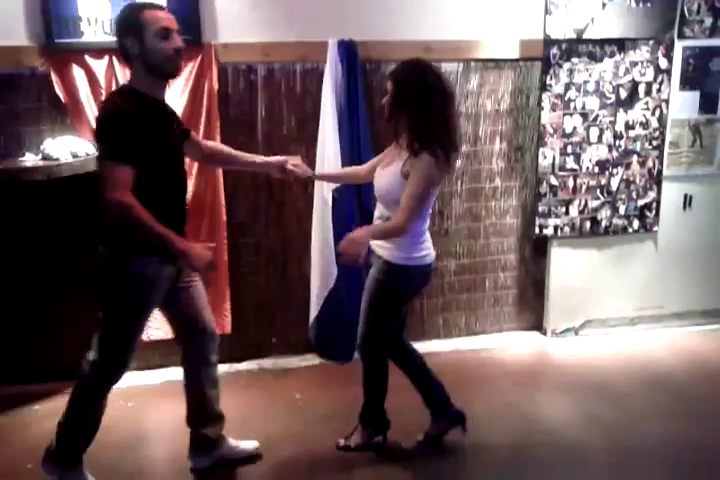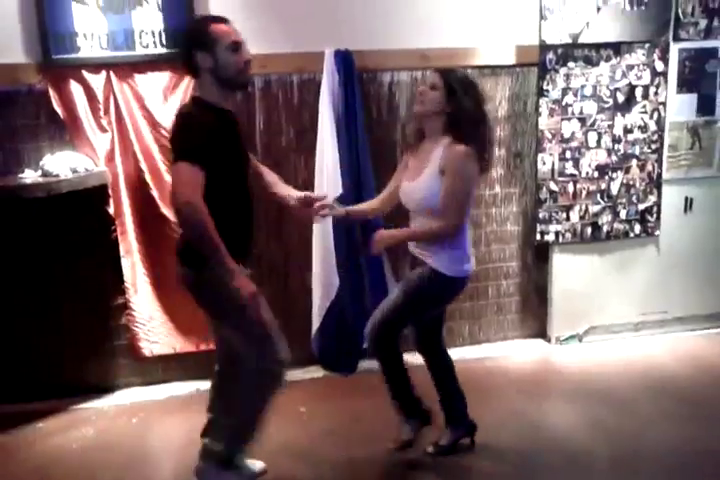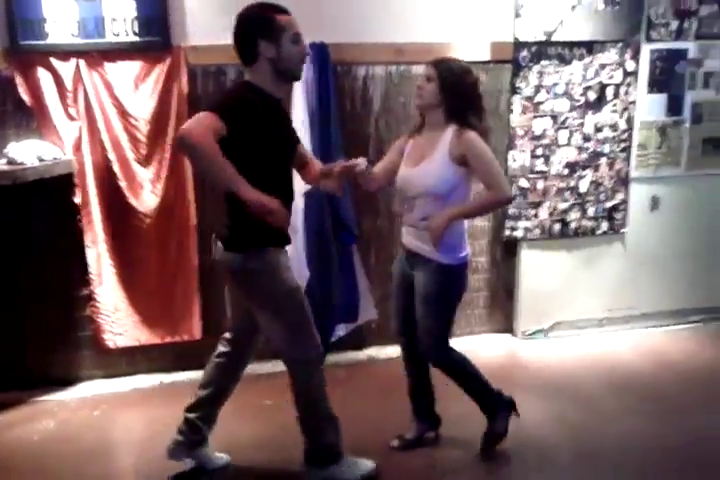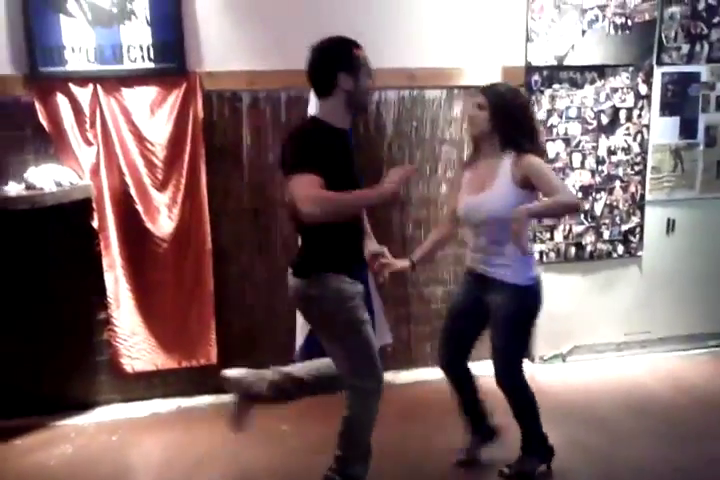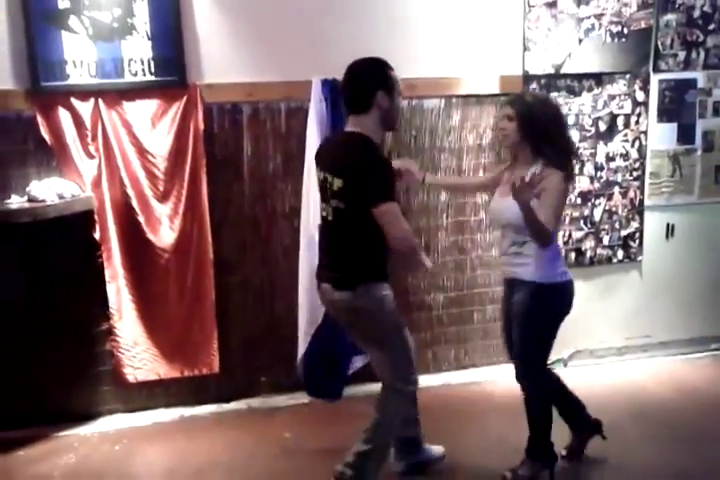
dt=0.3s
person 1, frame 1
left shoulder: (160, 109)
right shoulder: (120, 112)
left elbow: (199, 147)
right elbow: (118, 200)
left wrist: (264, 163)
right wrist: (184, 247)
left hip: (170, 257)
right hip: (136, 260)
left knee: (203, 340)
right knee: (110, 363)
person 1, frame 2
left shoulder: (220, 117)
right shoulder: (196, 122)
left elbow: (246, 165)
right elbow: (185, 200)
left wrist: (286, 193)
right wrist: (233, 272)
left hip: (223, 264)
right hip: (216, 269)
left knee: (236, 359)
right knee: (267, 361)
person 1, frame 3
left shoulder: (271, 105)
right shoulder: (241, 103)
left elbow: (300, 160)
right elbow: (191, 135)
left wrist: (327, 174)
right wrist: (248, 192)
left hip: (253, 251)
right hip: (257, 252)
left knee: (238, 344)
right knee: (305, 355)
left ankle: (189, 437)
person 1, frame 4
left shoulder: (336, 137)
right shoulder: (309, 139)
right elbow: (311, 207)
left wrist: (368, 244)
right wrist: (383, 191)
left hip: (339, 277)
right hip: (325, 282)
left knee: (352, 366)
right knee: (367, 381)
left ankle: (255, 383)
person 1, frame 5
left shoulder: (333, 147)
right shoulder: (368, 158)
right elbow: (399, 240)
left wrist: (392, 181)
right wrist: (420, 260)
left hip: (338, 281)
right hip: (360, 290)
left knee: (400, 369)
right knee: (400, 383)
person 2, frame 1
left shoulder: (426, 158)
right shoulder: (404, 144)
left elbow: (401, 223)
right elbow: (365, 172)
left wrist: (366, 233)
right wrist: (313, 174)
left hip: (401, 265)
right hip: (394, 261)
left knee: (371, 343)
right knee: (391, 341)
left ankle: (372, 424)
right ankle: (443, 410)
person 2, frame 2
left shoulder: (458, 154)
right shoulder: (414, 153)
left elbow: (452, 224)
right elbow: (383, 203)
left wrist: (398, 235)
right wrist: (343, 210)
left hip: (445, 269)
right hip: (424, 263)
left knee: (378, 333)
right knee: (430, 345)
left ankle: (414, 414)
right ankle: (460, 425)
person 2, frame 3
left shoulder: (464, 140)
right shoulder: (409, 142)
left elbow: (502, 193)
right elbow: (375, 182)
left wrist: (450, 215)
right wrist: (362, 171)
left hip: (443, 262)
right hip: (409, 255)
left knee: (434, 349)
right knee: (409, 342)
left ankle: (497, 408)
right ankle: (424, 421)
person 2, frame 4
left shoulder: (525, 164)
right shoulder: (468, 171)
left elbow: (571, 203)
right elbow: (447, 227)
left wrist: (530, 210)
right wrist: (410, 261)
left hip: (515, 287)
right hip: (476, 279)
left knee: (507, 372)
right knee: (449, 356)
right ankle: (479, 430)
person 2, frame 5
left shoulder: (551, 174)
right shoulder: (509, 172)
left elbow: (546, 237)
right elbow: (469, 183)
left wrist: (524, 202)
right wrist: (422, 176)
left hip: (544, 287)
right hip: (516, 284)
left knee: (529, 372)
right knee: (531, 370)
right ankle: (582, 423)
